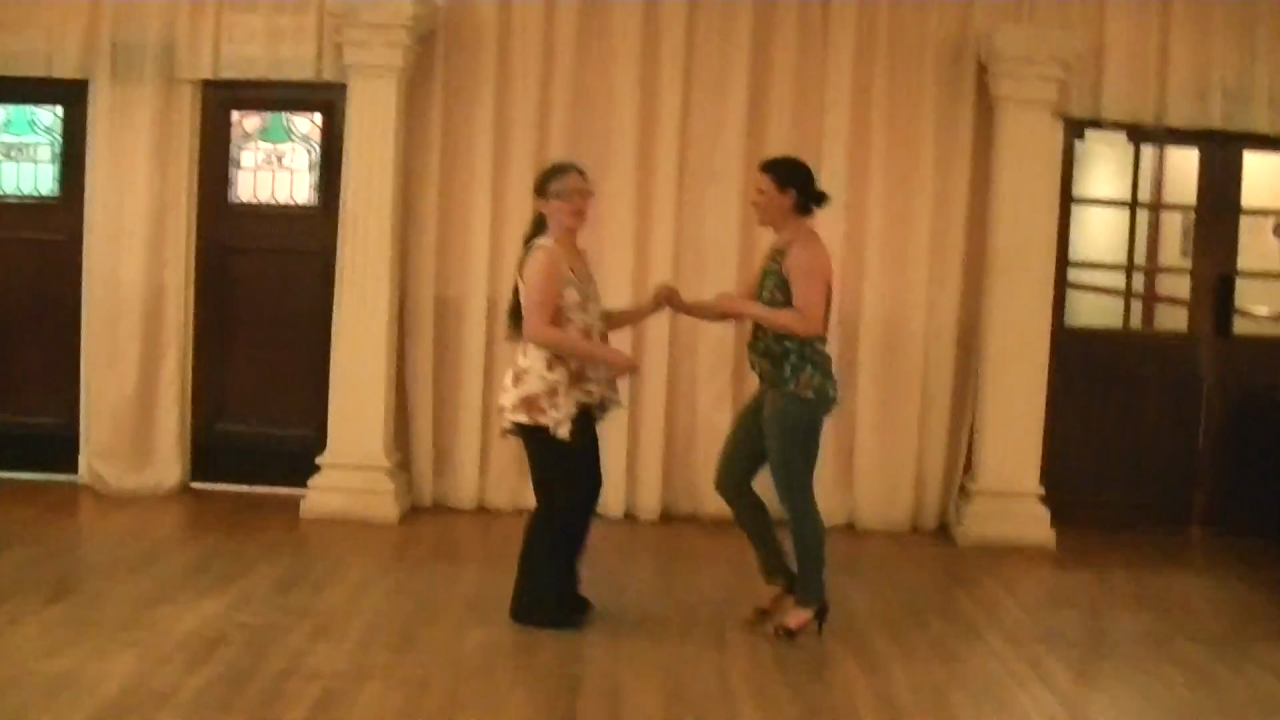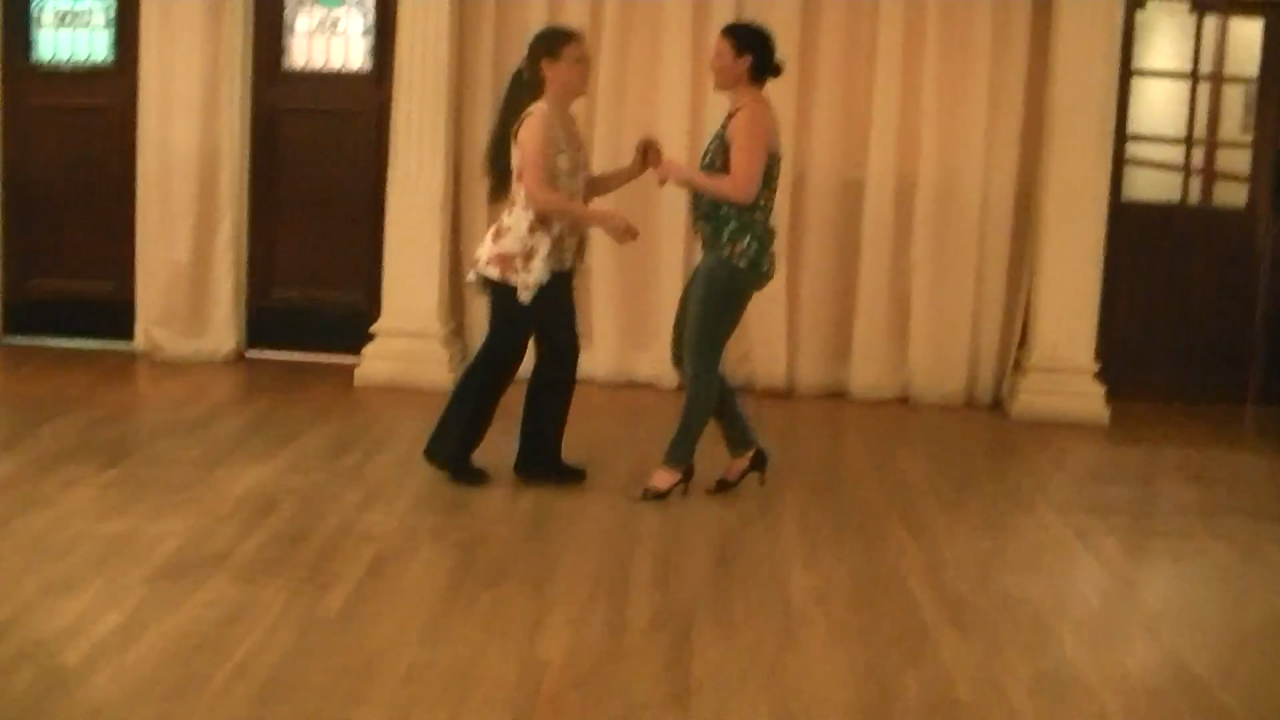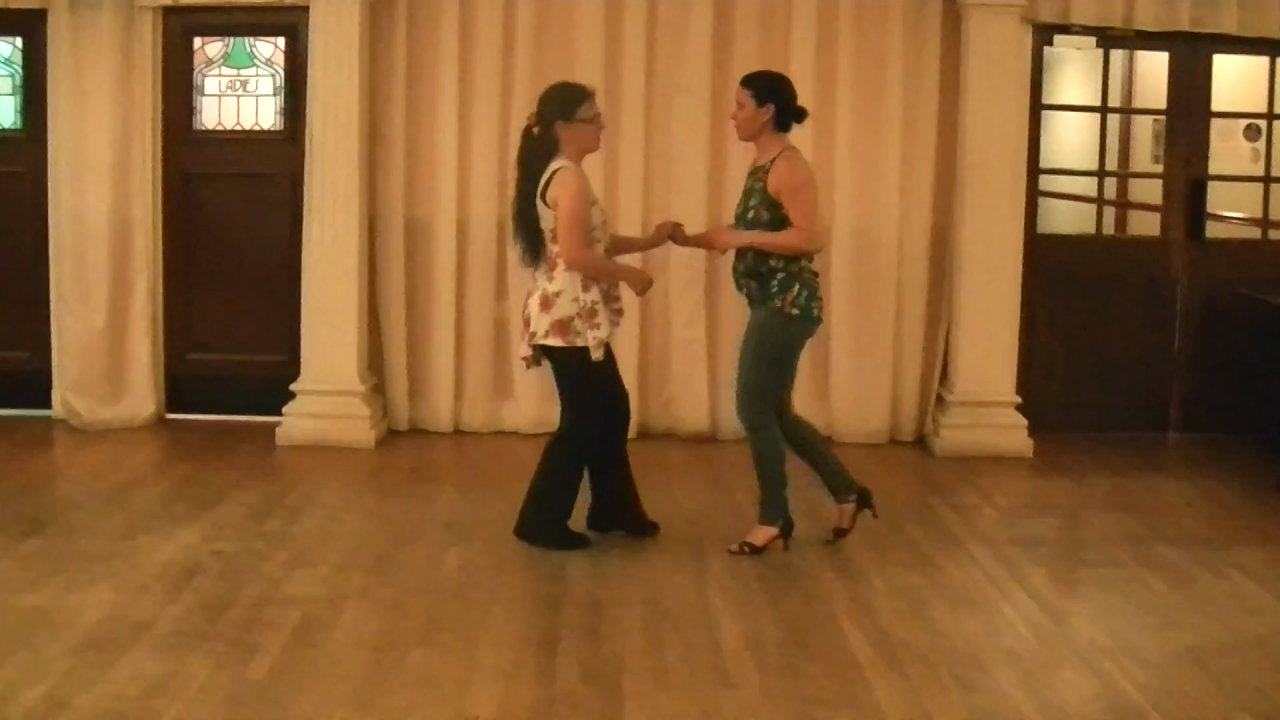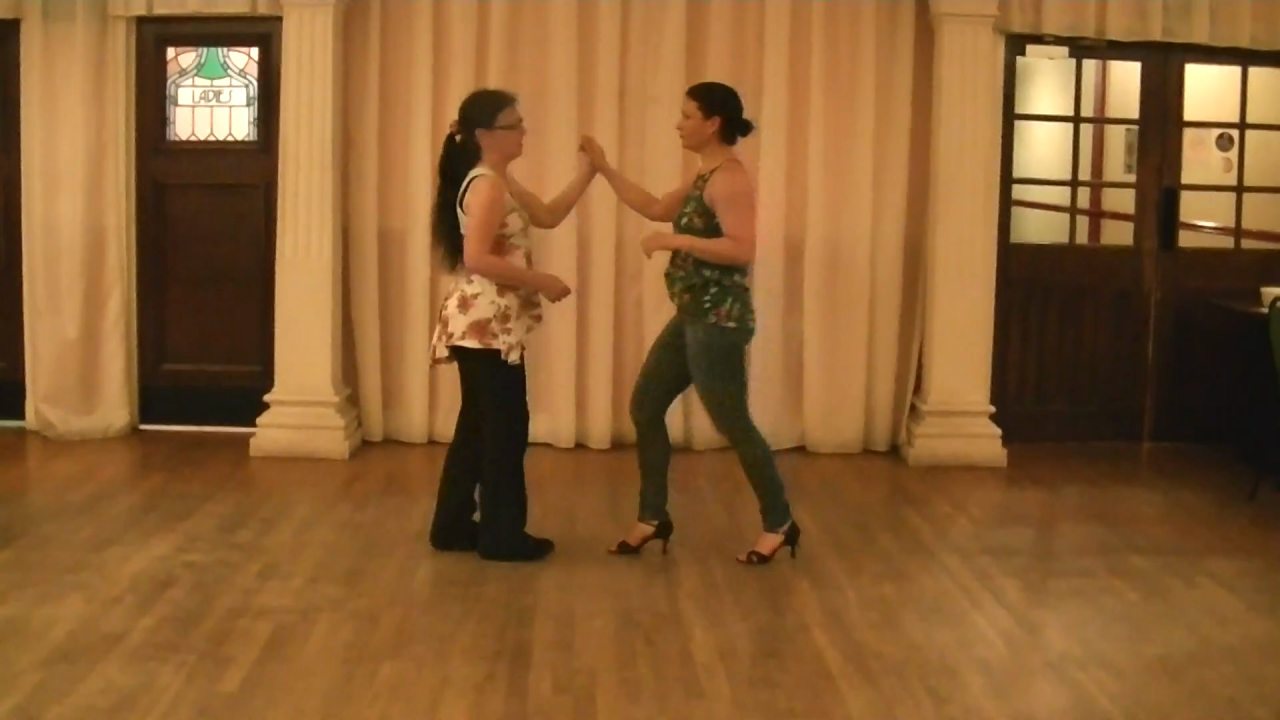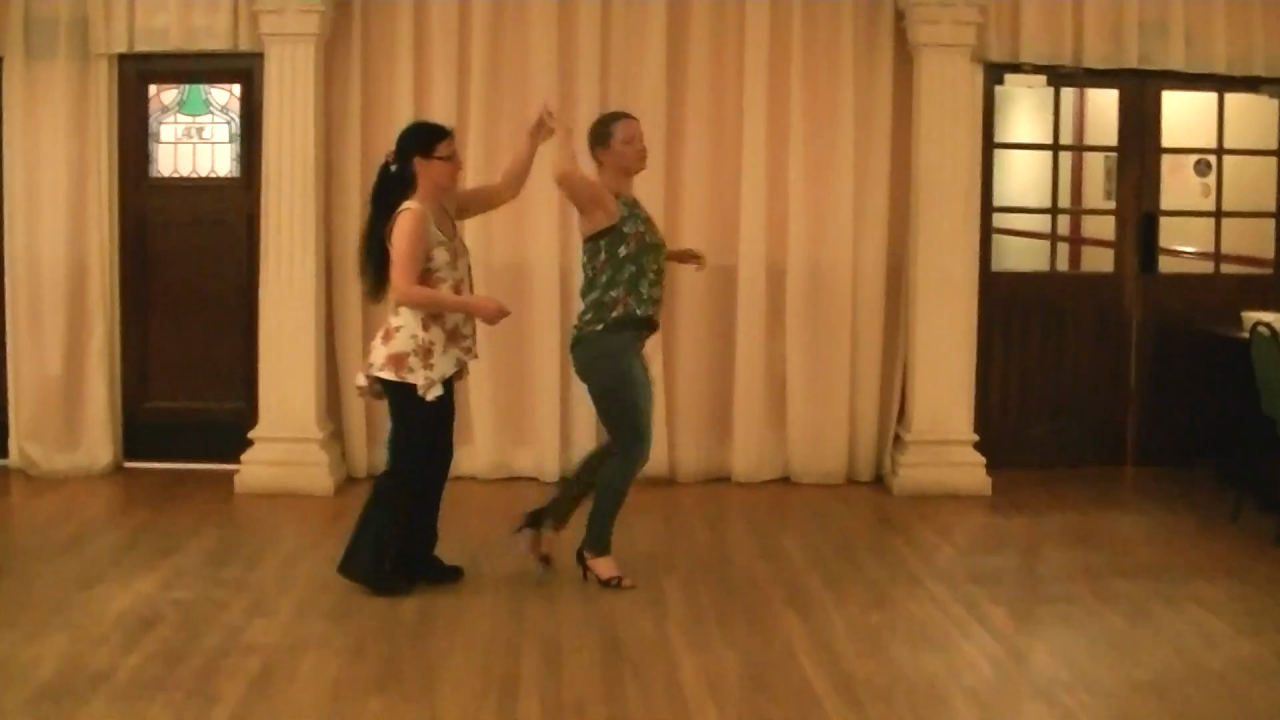
dt=1s
person 1, frame 1
left shoulder: (806, 250)
right shoulder: (780, 249)
left elbow: (810, 323)
right elbow: (739, 306)
left wrist: (748, 307)
right wrist: (682, 306)
left hip: (800, 389)
right hip: (775, 388)
left knee: (794, 495)
right knee: (730, 481)
left ankle: (809, 600)
right ankle: (779, 577)
person 1, frame 2
left shoulder: (752, 116)
right shoulder: (742, 114)
left elbow: (742, 190)
left wrist: (683, 173)
right wrist: (667, 166)
left hip: (739, 255)
right hip: (723, 253)
left knee: (698, 360)
right knee: (687, 355)
left ankle: (677, 462)
right ankle: (745, 448)
person 1, frame 3
left shoulder: (788, 167)
right shoulder: (762, 165)
left elbow: (810, 239)
right elbow: (747, 234)
left wrist: (744, 238)
right wrist: (690, 239)
left hip: (788, 304)
right hip: (773, 305)
left knee: (754, 409)
right knee: (773, 412)
left ankle: (774, 518)
right ankle: (847, 492)
person 1, frame 4
left shoulder: (729, 179)
right shoulder: (705, 177)
left elbow: (741, 250)
right elbow: (653, 207)
left wrist: (673, 240)
right wrist: (604, 167)
left hip: (719, 318)
right hip: (694, 315)
left knee: (733, 425)
right knee: (644, 408)
left ankle: (779, 525)
right ankle: (653, 517)
person 1, frame 5
left shoulder: (632, 205)
right shoulder: (595, 197)
right elbow: (565, 174)
left wrist: (677, 255)
right wrist: (565, 138)
left hip: (630, 336)
right hip: (603, 339)
left knee: (624, 445)
right knee: (631, 447)
left ankle: (548, 517)
right ankle: (595, 549)
person 2, frame 1
left shoulder: (576, 256)
right shoulder: (543, 256)
right elbow: (538, 329)
left wrist: (645, 309)
right wrist: (604, 355)
left hip: (575, 395)
right hip: (543, 395)
left knee: (581, 489)
right knee: (558, 496)
left ankle: (554, 587)
right ankle: (540, 602)
person 2, frame 2
left shoulder: (565, 122)
right shoulder: (538, 121)
left elbow: (581, 187)
right elbow: (540, 195)
left wrist: (635, 170)
right wrist: (604, 219)
left hip: (553, 261)
right hip: (521, 258)
left knee: (561, 356)
right knee: (502, 355)
left ankle: (540, 457)
right ankle: (451, 447)
person 2, frame 3
left shoulder: (562, 175)
right shoulder: (567, 178)
left elbow: (592, 243)
right elbow: (575, 253)
left wrist: (647, 242)
right wrist: (629, 274)
left hip: (578, 316)
right hip: (569, 318)
left knee: (610, 410)
right knee: (584, 417)
left ankle: (615, 508)
right ankle: (541, 520)
person 2, frame 4
left shoulder: (500, 183)
right shoulder: (486, 185)
left elbow: (550, 215)
right elbow: (477, 258)
left wrist: (589, 169)
right wrist: (541, 281)
left hip: (490, 322)
right hip: (485, 324)
left knee: (479, 425)
right knee: (507, 426)
left ankle: (453, 526)
right ankle: (503, 535)
person 2, frame 5
left shoulder: (446, 207)
right shoulder: (411, 217)
left elbow: (504, 190)
right elbow: (404, 290)
left wrist: (533, 142)
right wrist: (472, 305)
left hip: (435, 357)
right hip: (412, 358)
left knee: (426, 460)
right knee: (411, 462)
left ankle: (413, 558)
right ankle: (366, 559)
